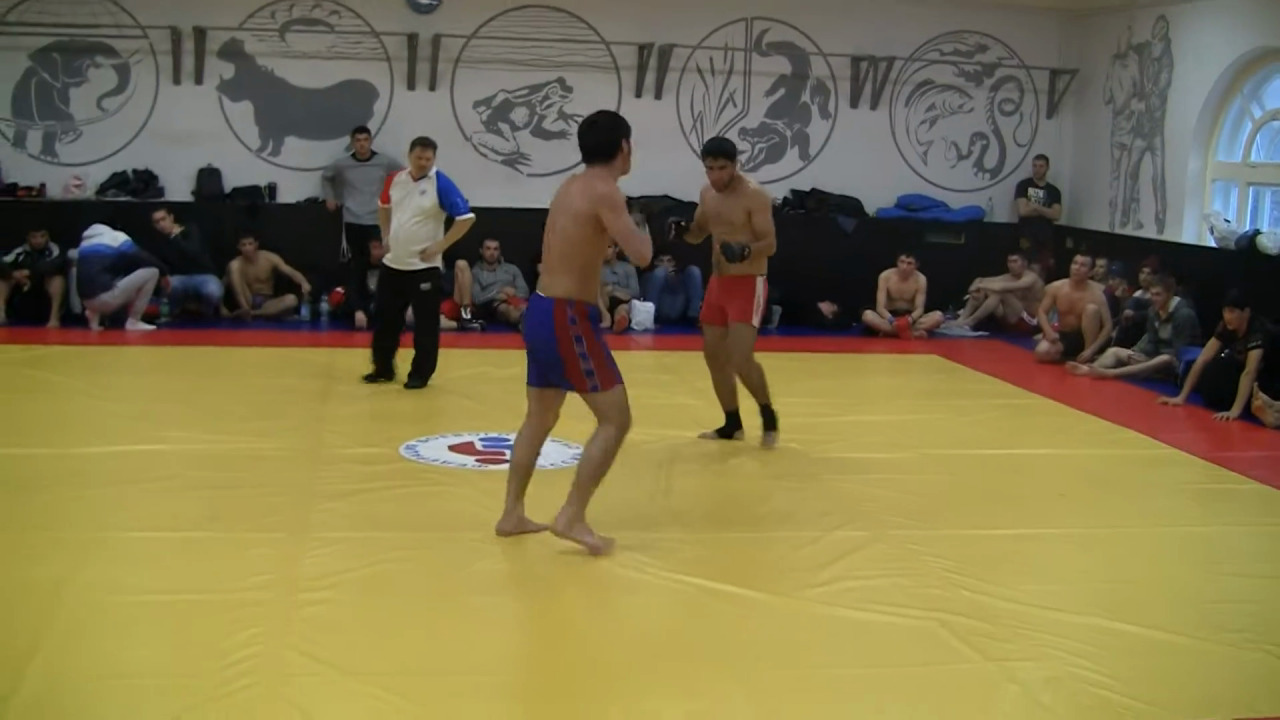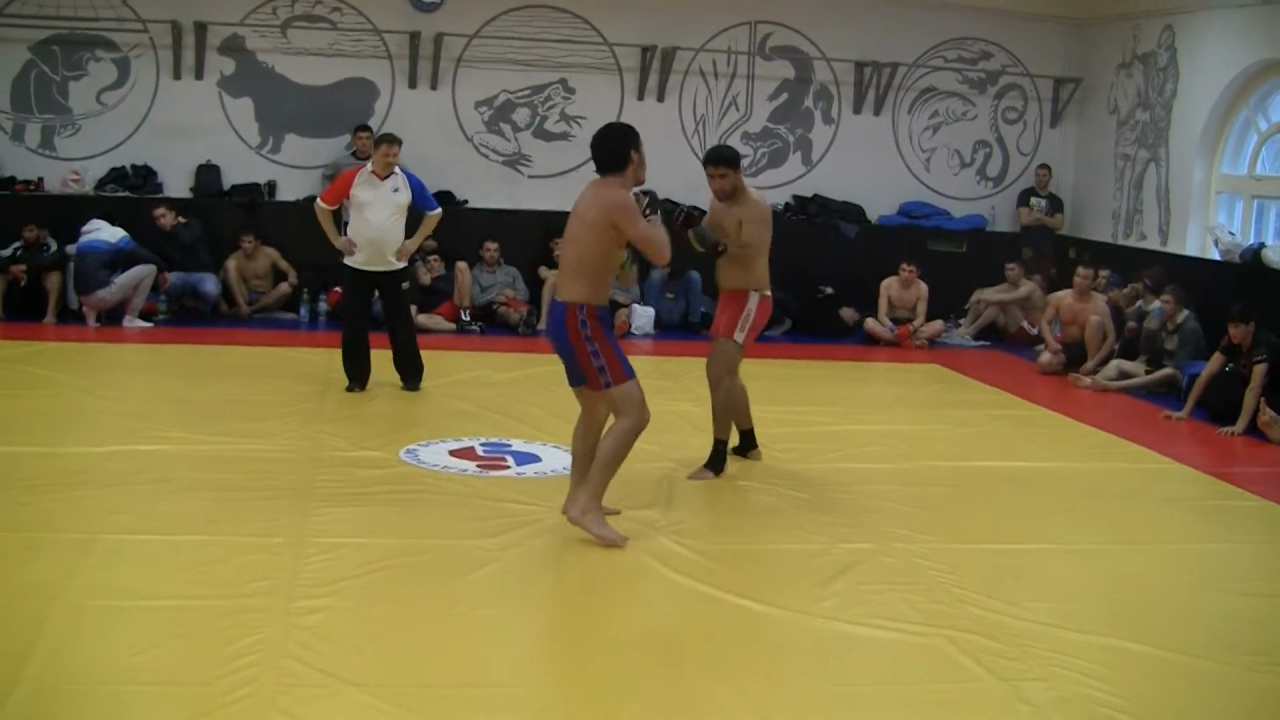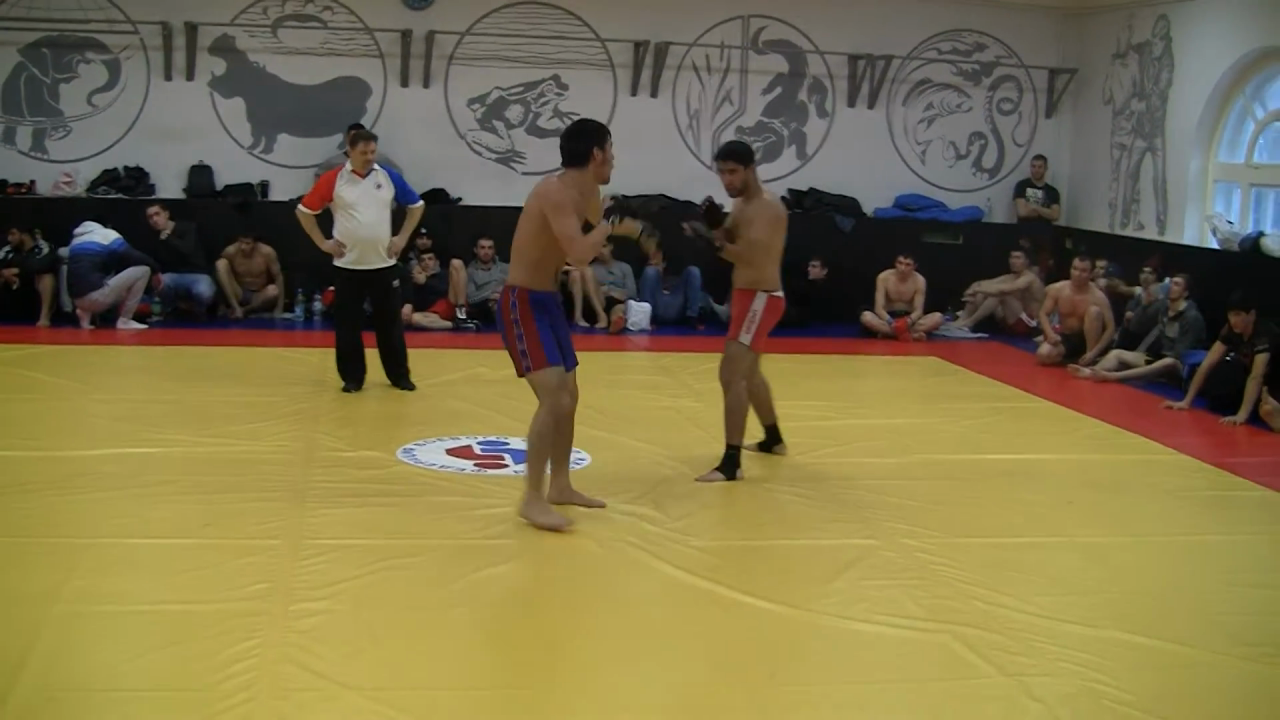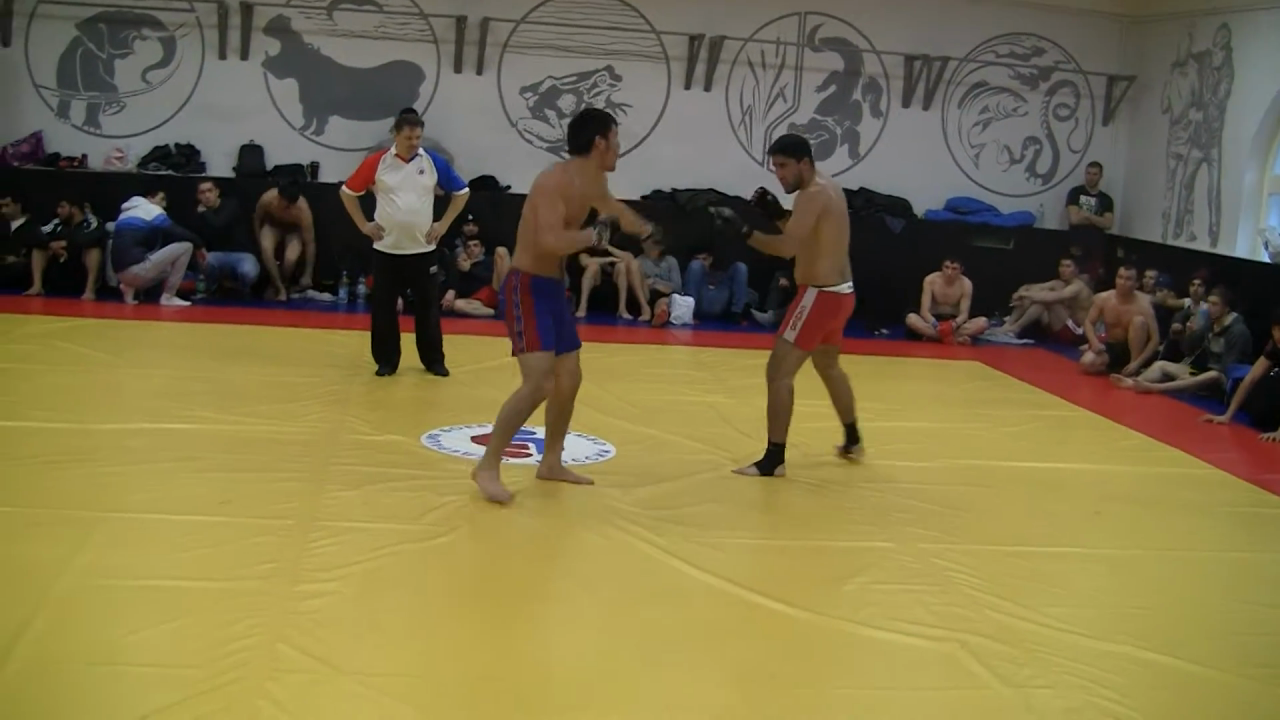
dt=0.7s
person 1, frame 1
left shoulder: (573, 186)
right shoulder: (604, 192)
right elbow: (641, 254)
right wrist: (632, 222)
left hip: (545, 310)
right hip: (567, 317)
left knee: (539, 418)
right knee: (616, 419)
left ankle: (513, 514)
right ankle: (572, 517)
person 1, frame 2
left shoulder: (596, 191)
right shoulder: (617, 199)
right elbow: (661, 255)
right wrist: (654, 219)
left hip: (570, 313)
right hip: (580, 319)
left knee: (595, 409)
right knee: (634, 413)
left ankle: (579, 496)
right ankle: (586, 506)
person 1, frame 3
left shoulder: (583, 190)
right shoulder: (555, 192)
left elbow: (604, 222)
right elbow: (578, 253)
right wrist: (608, 221)
left hip: (548, 302)
right hip: (521, 305)
left knee: (568, 397)
right knee: (554, 399)
left ankle: (560, 486)
right ankle: (532, 499)
person 1, frame 4
left shoulder: (592, 181)
right shoulder: (556, 179)
left elbow: (614, 209)
right elbow: (550, 242)
left wrist: (648, 231)
right wrist: (597, 234)
left hip: (554, 287)
right hip: (527, 287)
left knee: (568, 378)
right knee: (538, 384)
left ankle: (551, 462)
right ankle: (488, 466)
person 2, frame 1
left shoulder: (755, 196)
right shoulder: (707, 193)
left elbow: (770, 245)
right elbow: (699, 233)
left wrist: (744, 252)
right wrist: (683, 230)
left hip: (748, 284)
right hip: (718, 282)
left knee: (739, 359)
right knee: (714, 356)
left ankle: (769, 417)
right ankle: (732, 424)
person 2, frame 2
left shoulder: (755, 207)
right shoulder: (719, 203)
left elbow: (750, 256)
right elbow: (703, 242)
left wrist: (718, 248)
right wrist: (691, 225)
left hip: (750, 299)
right hip: (730, 297)
left knee: (718, 372)
right knee: (725, 373)
left ankle: (717, 458)
right ankle: (748, 443)
person 2, frame 3
left shoulder: (767, 207)
right shoulder: (742, 202)
left elbow: (752, 256)
right elbow: (728, 238)
left wrist: (714, 241)
right wrist: (715, 223)
left hip: (760, 299)
right hip: (748, 296)
left knee: (731, 374)
right knee: (747, 371)
left ankle: (731, 462)
right ankle: (773, 439)
person 2, frame 4
left shoulder: (812, 197)
right shoulder: (831, 189)
left elbow: (786, 248)
left wrist: (741, 229)
right wrist: (773, 215)
left hip: (820, 295)
right hip: (841, 293)
left knee: (779, 372)
right knee: (829, 367)
left ankle: (774, 460)
right ankle: (852, 438)
person 3, frame 1
left shoulder: (441, 183)
right shoulder: (395, 180)
left elbow: (466, 217)
right elbow: (383, 206)
left wrist: (441, 245)
right wrist: (386, 235)
left hip: (425, 267)
right hip: (392, 263)
left knee: (425, 324)
right knee: (384, 319)
left ankle: (420, 374)
right ankle: (383, 368)
person 3, frame 2
left shoulder: (408, 181)
right shoulder: (352, 178)
left elbow: (434, 212)
right elbow: (322, 205)
left wrist: (415, 242)
right wrist: (336, 239)
left hip: (394, 266)
right hip: (357, 265)
left knee: (401, 323)
right knee: (354, 324)
left ankle: (411, 376)
right ankle: (357, 377)
person 3, frame 3
left shoulder: (389, 177)
right shoulder: (333, 180)
left elbow: (416, 205)
right elbow: (304, 210)
left wrist: (403, 237)
right wrist: (322, 242)
left hip: (384, 264)
right hip: (347, 265)
left knee: (390, 321)
right knee: (347, 323)
left ankle: (400, 375)
right ankle: (352, 377)
person 3, frame 4
left shoulder: (434, 162)
right shoulder: (377, 162)
left elbow: (461, 192)
right elbow: (348, 191)
left wrist: (444, 224)
right wrist: (363, 225)
left hip: (423, 249)
right hip: (386, 249)
left knee: (428, 306)
right knee: (384, 307)
left ankle: (434, 360)
right ankle: (386, 361)
